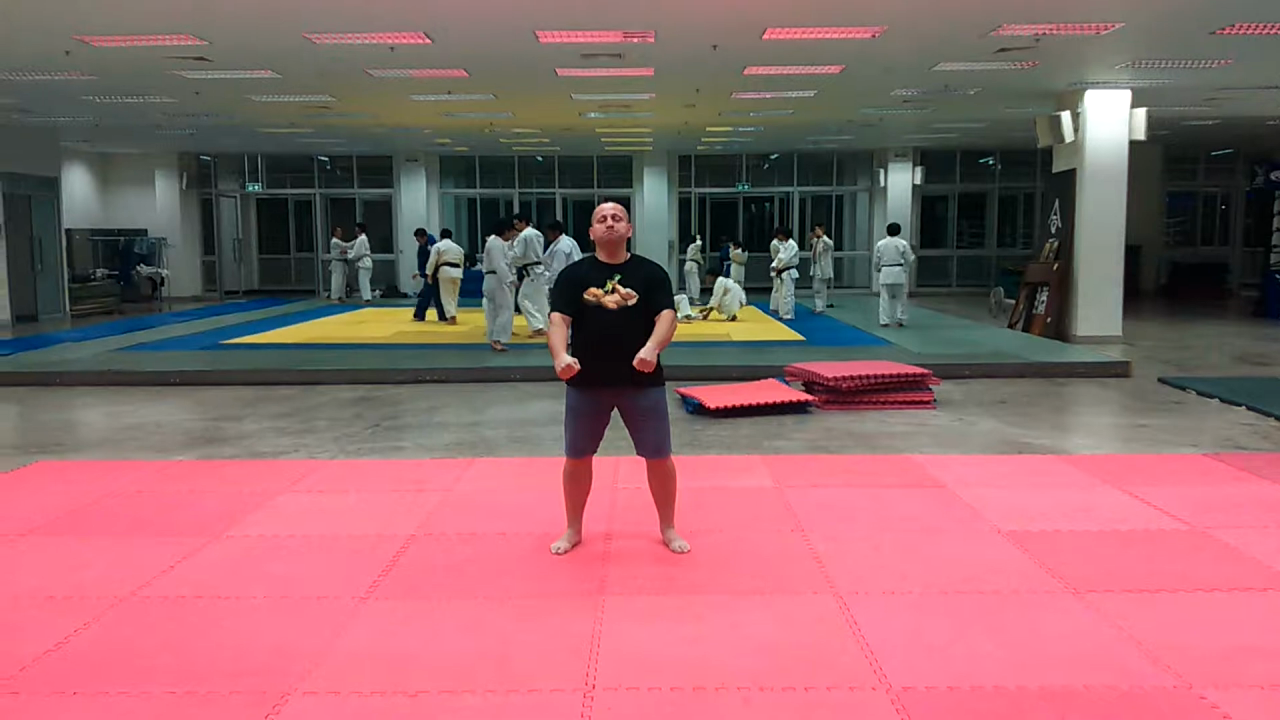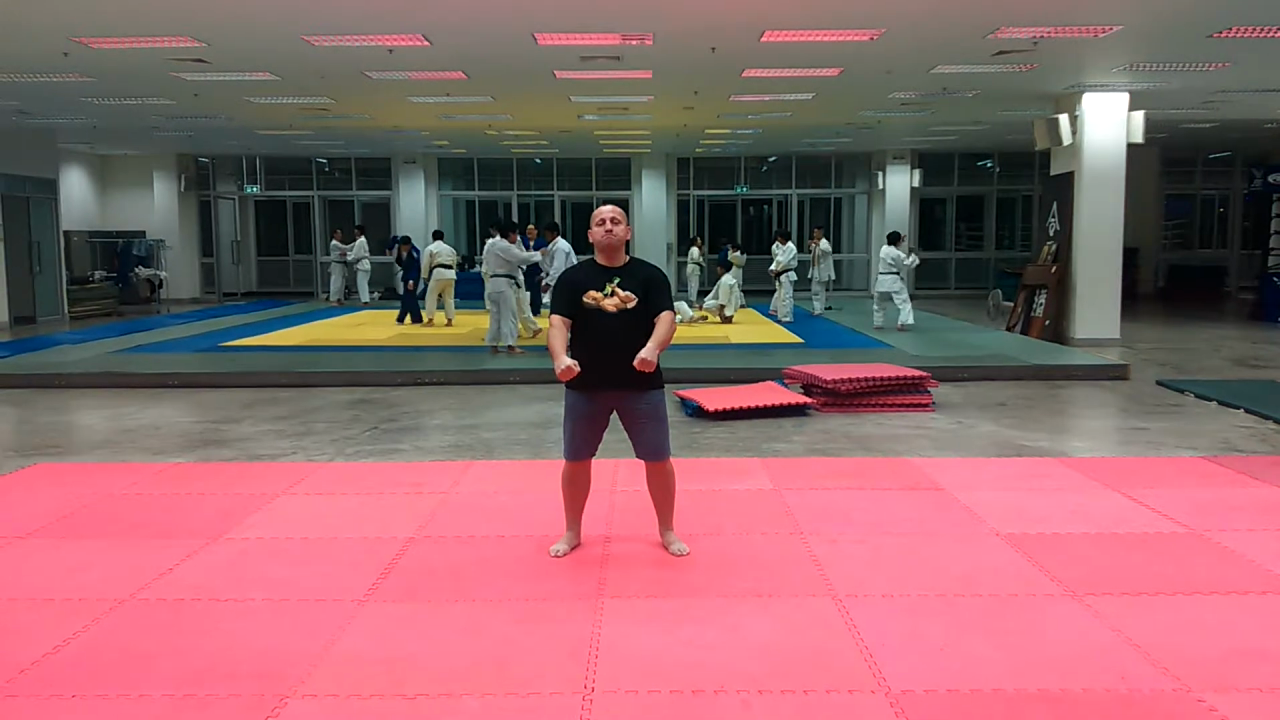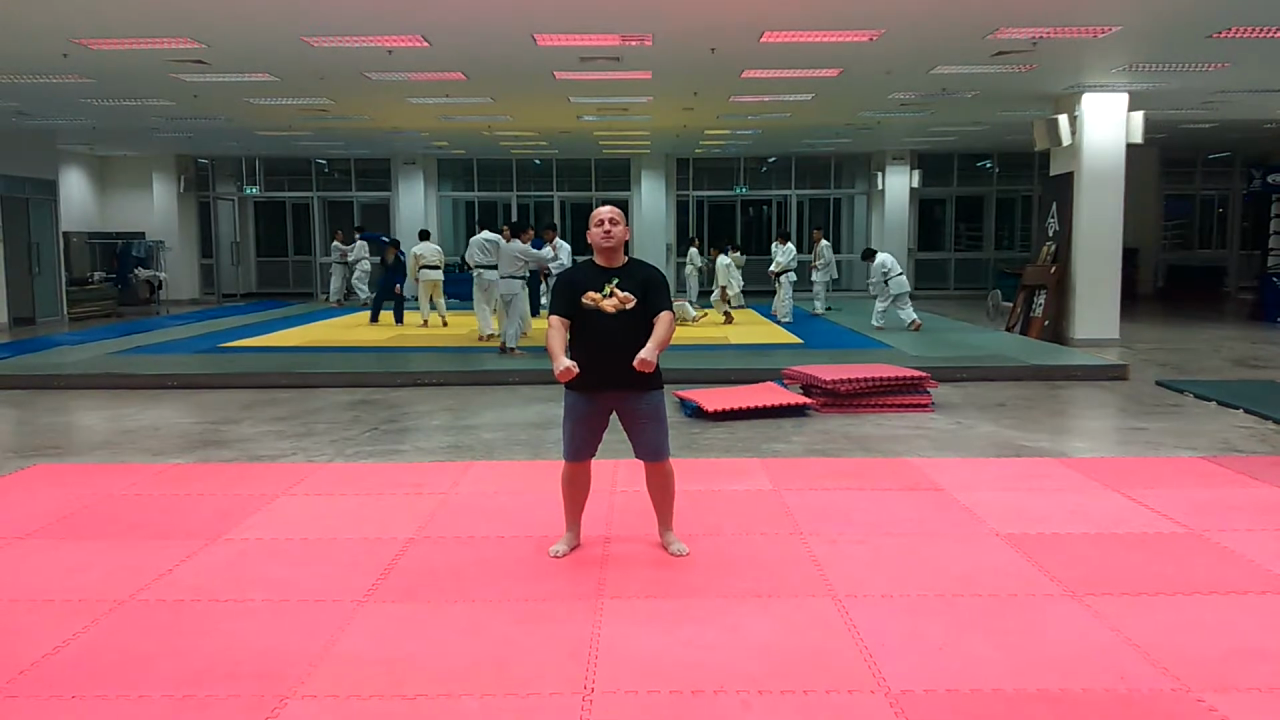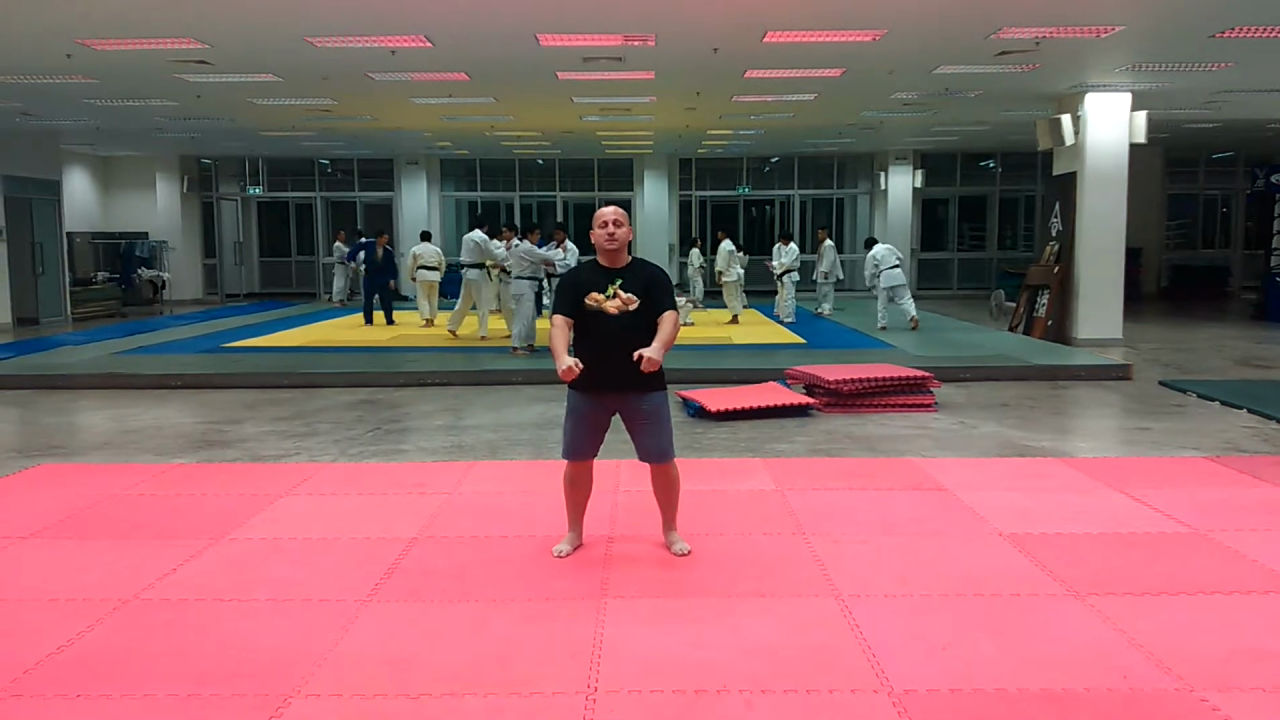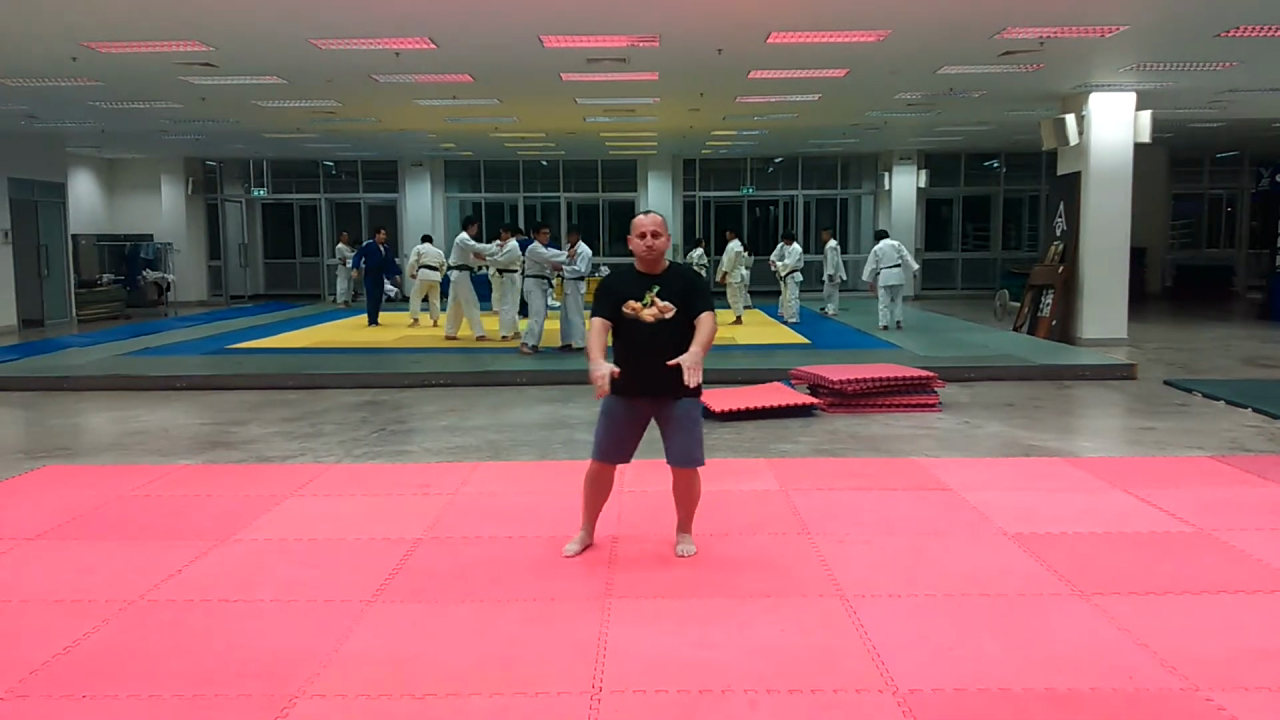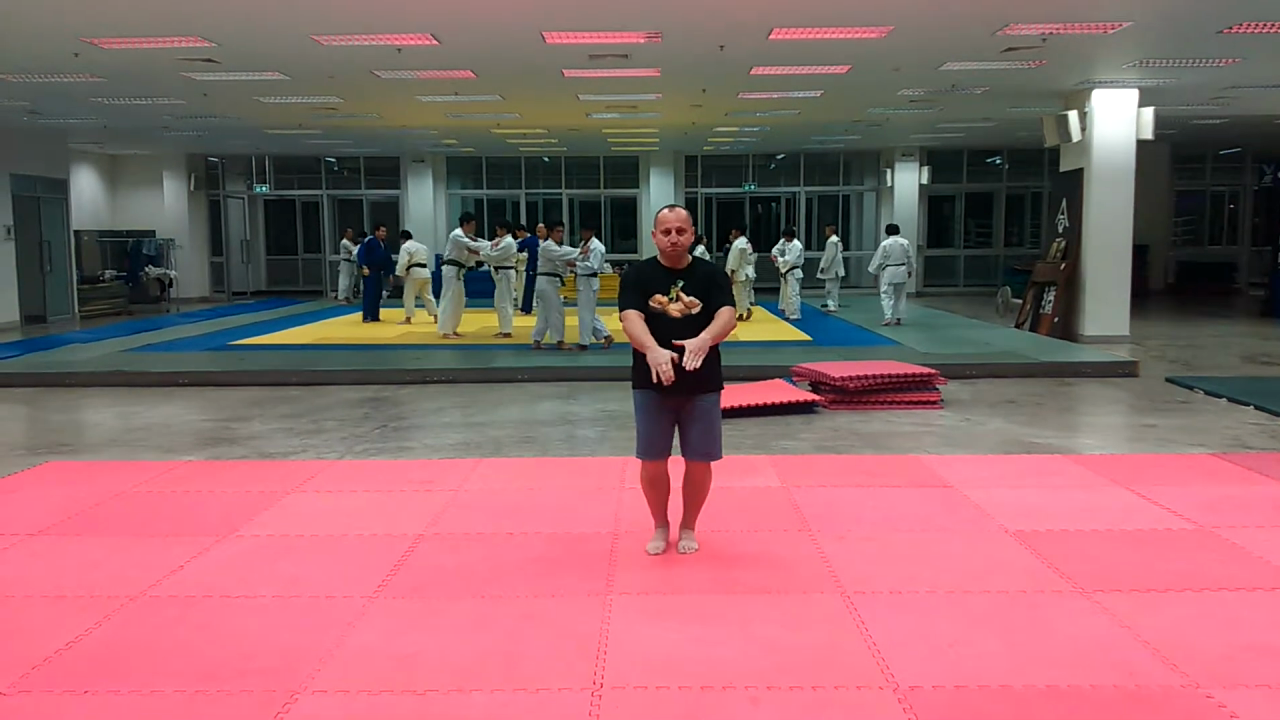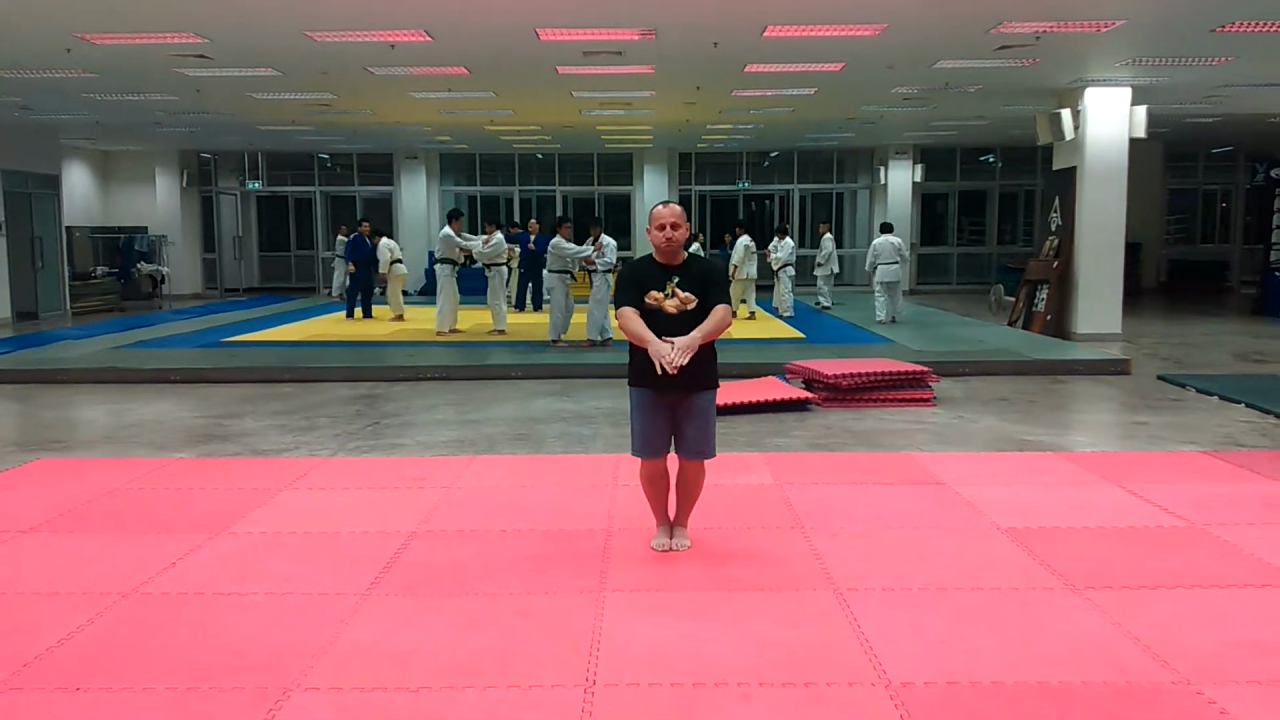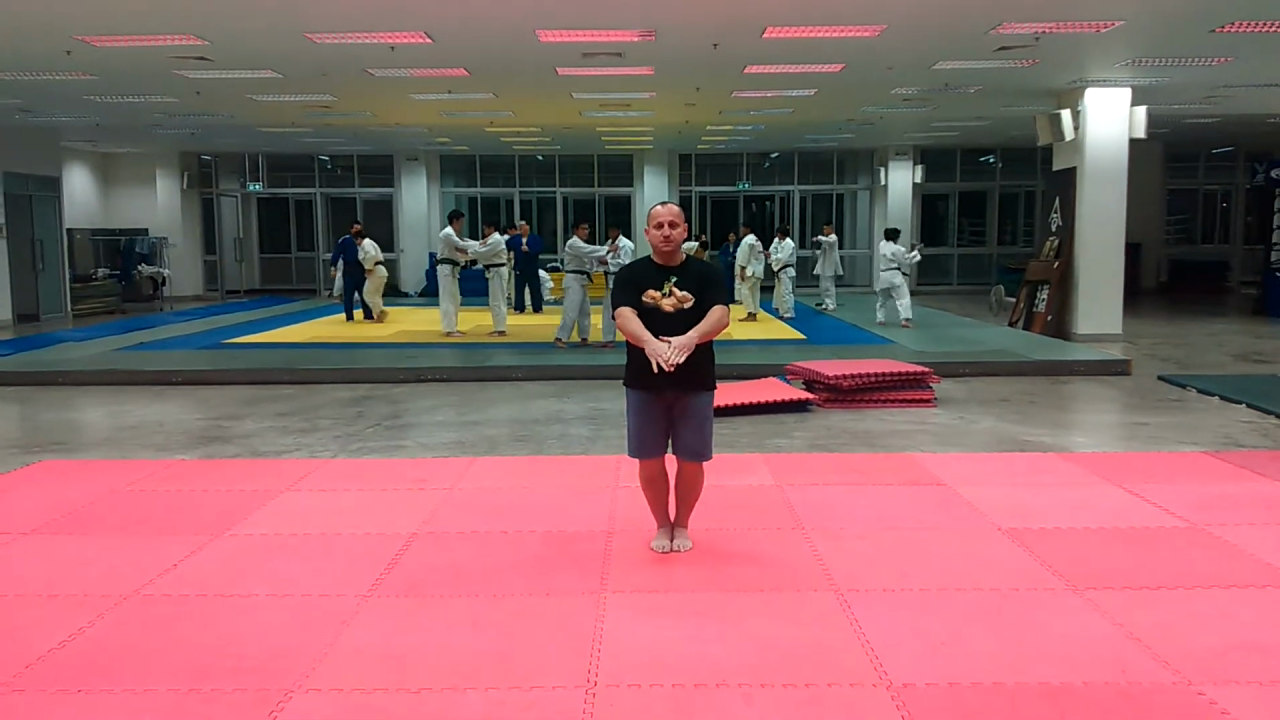
dt=0.4s
person 1, frame 1
left shoulder: (651, 272)
right shoulder: (574, 274)
left elbow: (667, 316)
right elbow: (559, 319)
left wrist: (652, 348)
right wrist: (560, 355)
left hip: (642, 382)
right hip: (586, 383)
left knee: (659, 456)
right knee: (577, 457)
left ankle: (668, 528)
right ankle: (573, 529)
person 1, frame 2
left shoulder: (650, 275)
right shoulder: (573, 277)
left elbow: (666, 318)
right elbow: (559, 322)
left wrist: (652, 349)
right wrist: (560, 357)
left hip: (641, 385)
right hip: (584, 385)
left knee: (658, 459)
right knee: (576, 460)
left ankle: (667, 531)
right ankle: (572, 532)
person 1, frame 3
left shoulder: (648, 275)
right shoulder: (571, 278)
left elbow: (665, 318)
right elbow: (557, 323)
left wrist: (652, 348)
right wrist: (559, 358)
left hip: (640, 385)
right hip: (584, 386)
left knee: (657, 459)
right knee: (575, 461)
left ankle: (666, 531)
right ankle: (572, 533)
person 1, frame 4
left shoulder: (652, 275)
right shoulder: (575, 278)
left elbow: (669, 317)
right elbow: (561, 322)
left wrist: (658, 348)
right wrist: (562, 357)
left hip: (644, 385)
right hip: (588, 386)
left knee: (662, 460)
right knee: (577, 460)
left ankle: (670, 530)
right ankle: (574, 532)
person 1, frame 5
left shoulder: (690, 280)
right shoulder: (614, 283)
left elbow: (707, 320)
right elbow: (599, 326)
left wrist: (696, 352)
right wrist: (598, 363)
left hip: (679, 389)
right hip: (626, 388)
left knee: (685, 466)
right knee: (603, 462)
left ankle: (684, 531)
right ankle: (586, 531)
person 1, frame 6
left shoulder: (711, 274)
right shoulder: (637, 275)
left elbow: (728, 316)
right elbow: (631, 319)
left wrist: (704, 340)
right wrist: (652, 350)
left hip: (702, 383)
right hip: (652, 383)
left knee: (699, 460)
right knee: (652, 460)
left ankle: (688, 526)
right ankle: (660, 525)
person 1, frame 7
left shoulder: (707, 271)
right shoulder: (633, 273)
left elbow: (723, 314)
right elbow: (627, 317)
left wrist: (693, 339)
right wrist: (653, 344)
left hip: (698, 381)
right hip: (648, 380)
left knee: (693, 458)
right knee: (651, 458)
left ankle: (681, 523)
right ankle: (662, 523)
person 1, frame 8
left shoulder: (705, 273)
right shoulder: (630, 274)
left elbow: (721, 315)
right elbow: (624, 317)
left wrist: (690, 339)
right wrist: (650, 343)
left hip: (695, 382)
right hip: (645, 381)
left knee: (691, 459)
right knee: (650, 459)
left ankle: (682, 524)
right ankle: (662, 525)
